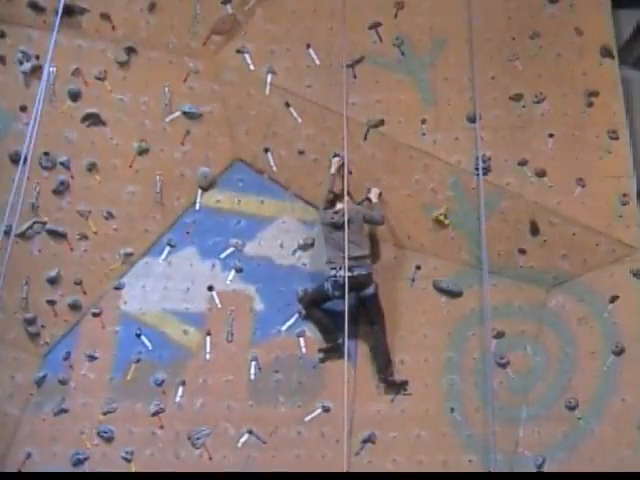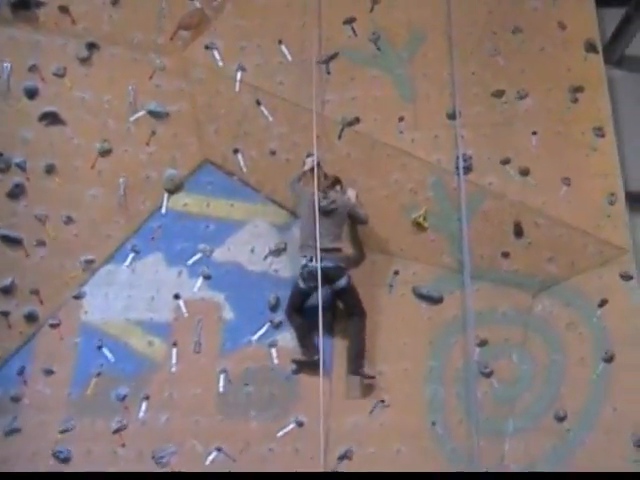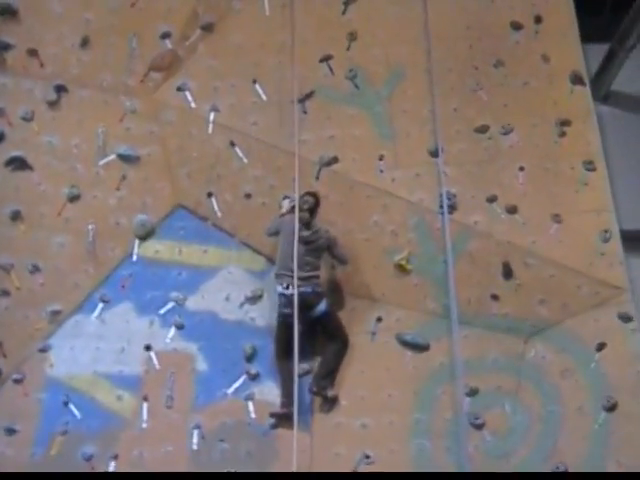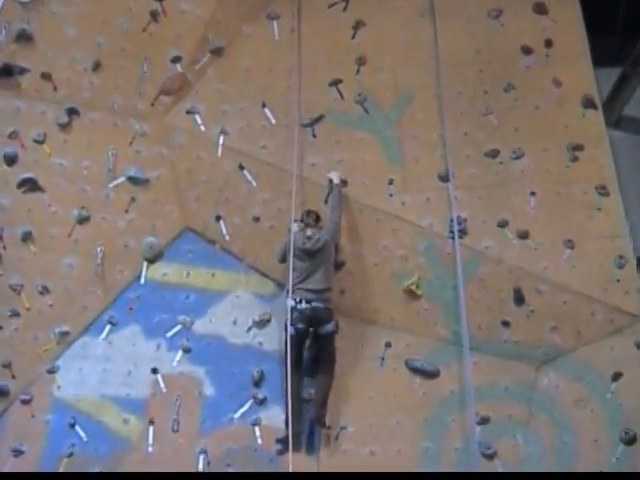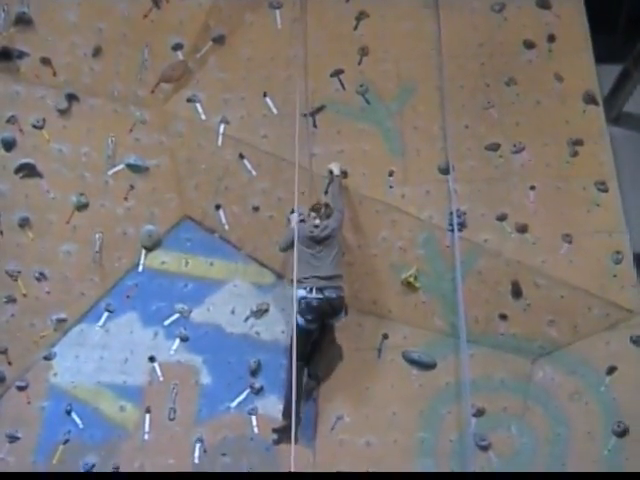
dt=1s
person 1, frame 1
left shoulder: (324, 215)
right shoulder: (356, 211)
left elbow: (328, 195)
right elbow: (380, 219)
left wrist: (333, 171)
right wrist: (374, 200)
left hip: (338, 276)
right hip: (362, 275)
left knee: (308, 303)
right knee: (377, 325)
left ankle: (334, 342)
right ankle: (387, 377)
person 1, frame 2
left shoulder: (307, 196)
right shoulder: (344, 203)
left elbow: (293, 184)
right elbow: (364, 219)
left wrist: (306, 168)
right wrist: (353, 199)
left hip: (310, 266)
right hip: (335, 267)
left knee: (293, 311)
right knee: (357, 314)
left ankle: (310, 355)
right ankle: (356, 363)
person 1, frame 3
left shoulder: (287, 223)
right shoulder: (323, 234)
left elbow: (269, 231)
right elbow: (343, 259)
left wrist: (283, 211)
left hip: (287, 295)
right hip: (312, 295)
left knee: (283, 353)
right knee: (339, 340)
left ankle: (287, 405)
right ankle: (322, 384)
person 1, frame 4
left shoulder: (292, 241)
right shoulder: (328, 237)
left elbow: (280, 258)
right elbow: (335, 212)
right wrist: (336, 184)
left hip: (297, 309)
right hip: (322, 309)
left knee: (294, 370)
right knee: (325, 365)
left ankle: (293, 431)
right ankle: (319, 413)
person 1, frame 5
left shoulder: (300, 230)
right shoulder: (335, 226)
left elbow: (283, 246)
right elbow: (337, 202)
right wrist: (336, 175)
left hip: (309, 299)
right hip: (335, 299)
left knee: (296, 361)
right knee: (324, 327)
left ankle: (290, 422)
right ankle: (312, 373)
